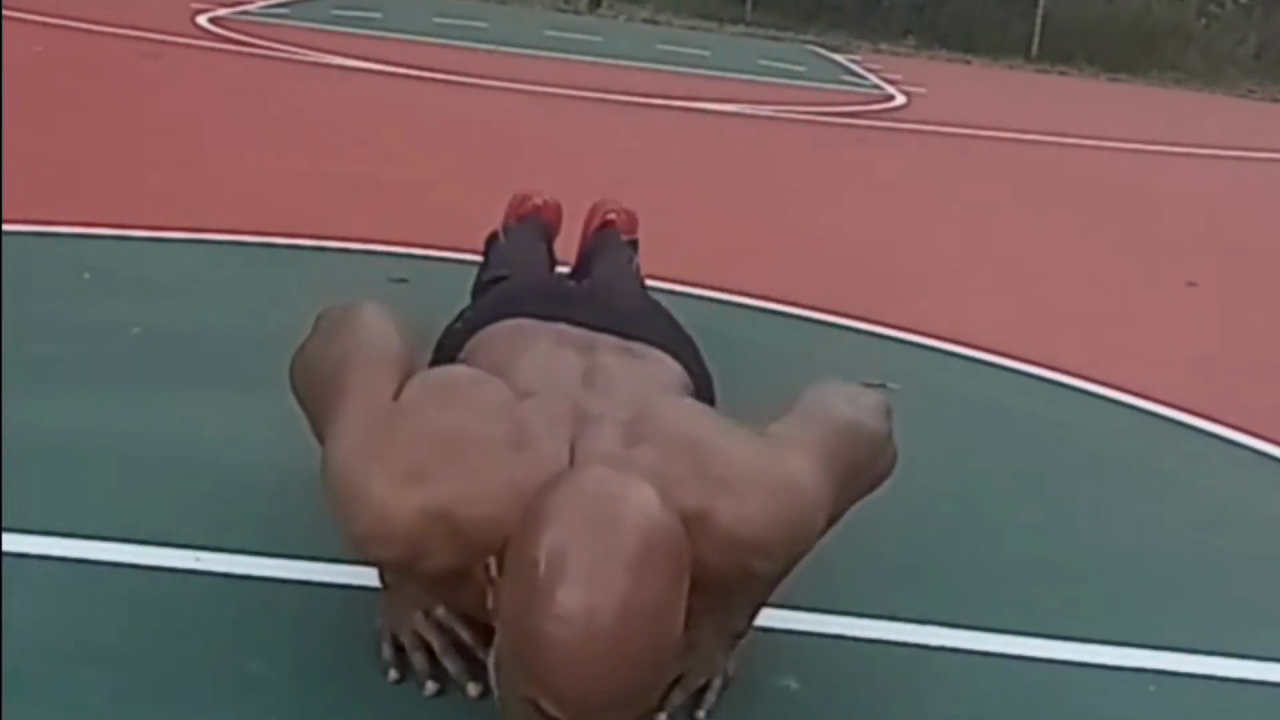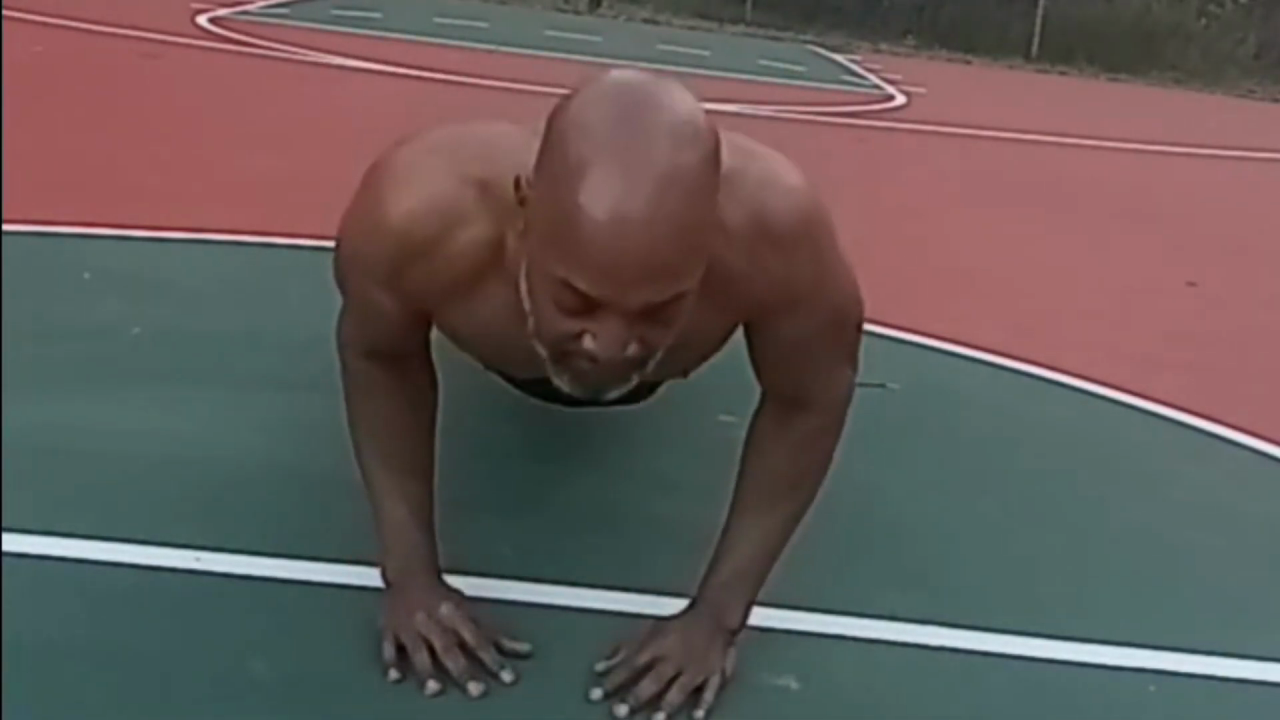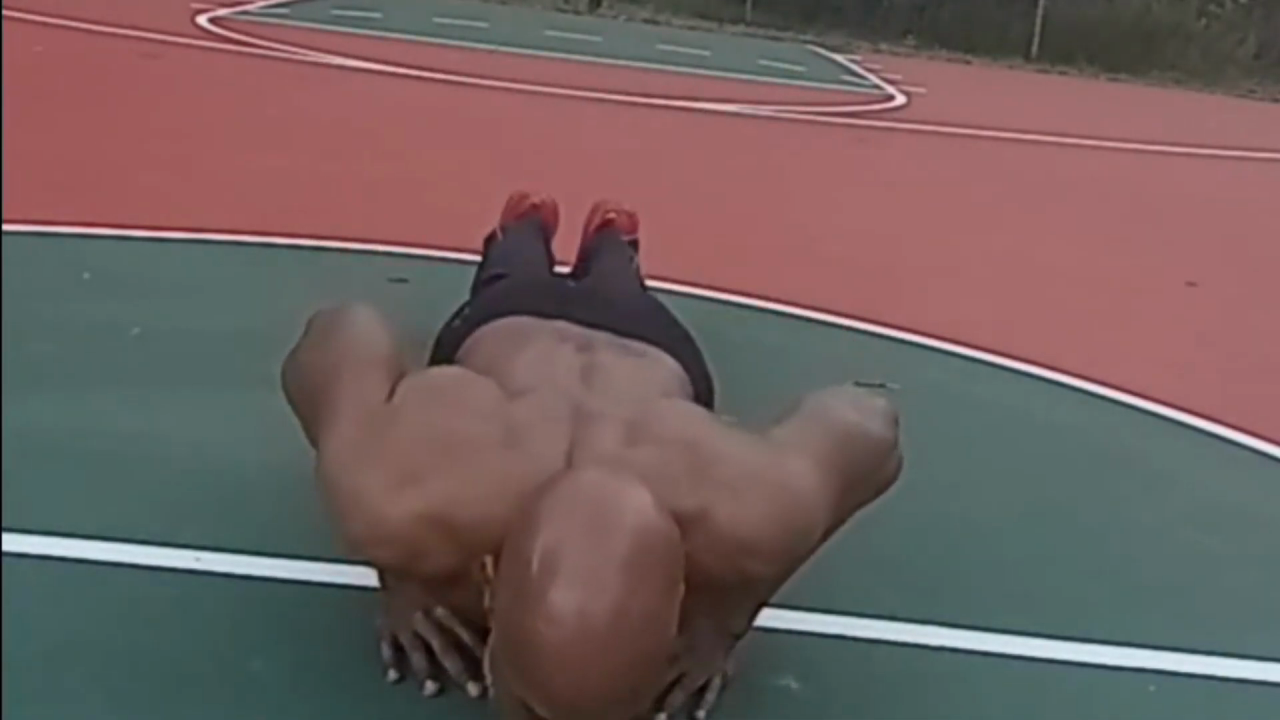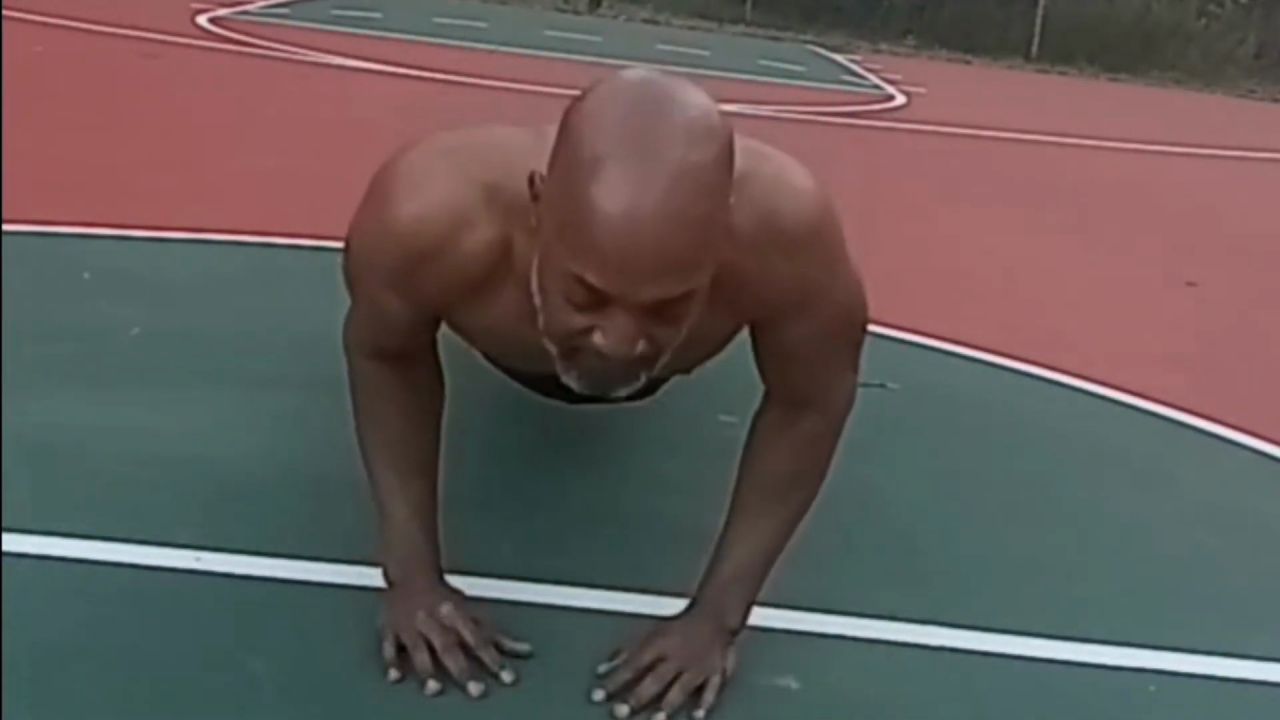
dt=0.5s
person 1, frame 1
left shoulder: (742, 512)
right shoulder: (414, 506)
left elbow: (869, 430)
right elbow: (341, 339)
left wrist: (722, 622)
right wrist: (404, 582)
left hip: (654, 356)
left ankle: (610, 236)
right ankle: (526, 227)
person 1, frame 2
left shoulder: (775, 227)
right shoulder: (419, 213)
left elbow: (811, 400)
right elbow: (377, 355)
left wrist: (721, 613)
right wrist: (408, 575)
person 1, frame 3
left shoulder: (741, 514)
right shoulder: (407, 498)
left elbow: (875, 438)
right elbow: (330, 341)
left wrist: (721, 622)
right wrist: (406, 582)
left hip: (655, 357)
left ankle: (612, 236)
right ankle: (523, 227)
person 1, frame 4
left shoulder: (785, 228)
right shoulder: (428, 215)
left elbow: (810, 402)
right elbow: (383, 355)
left wrist: (720, 613)
right wrist: (410, 574)
